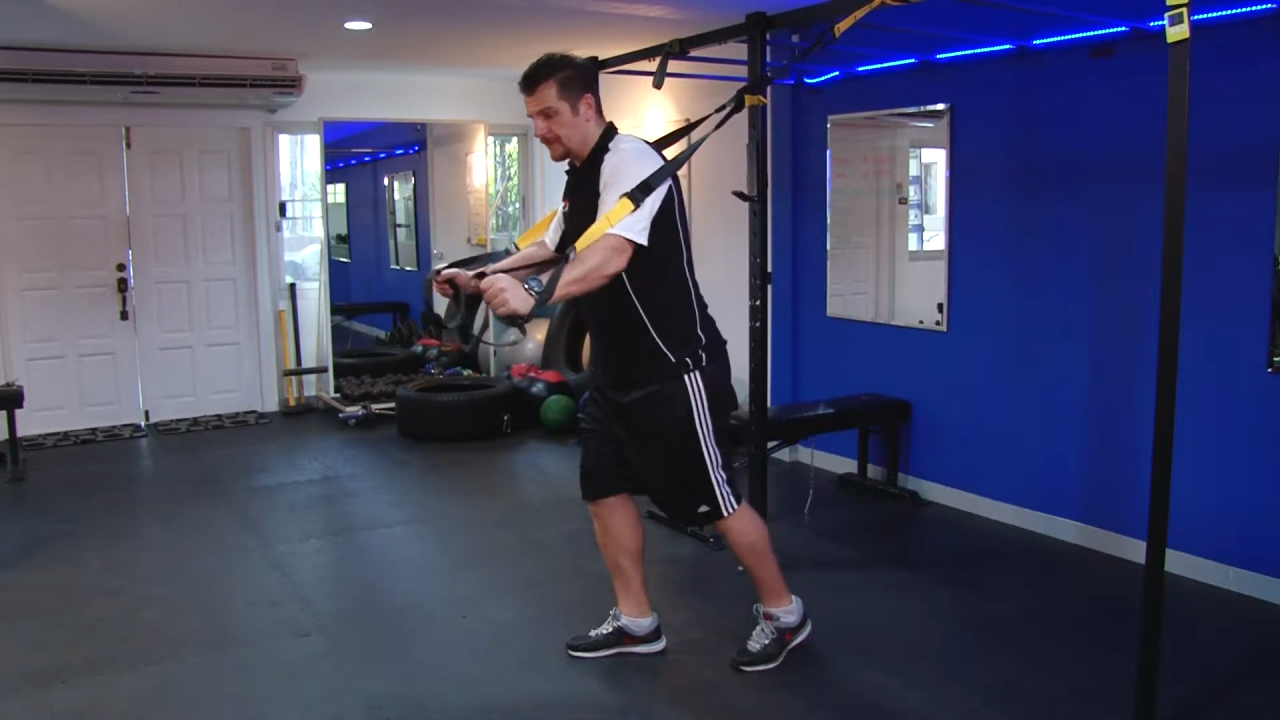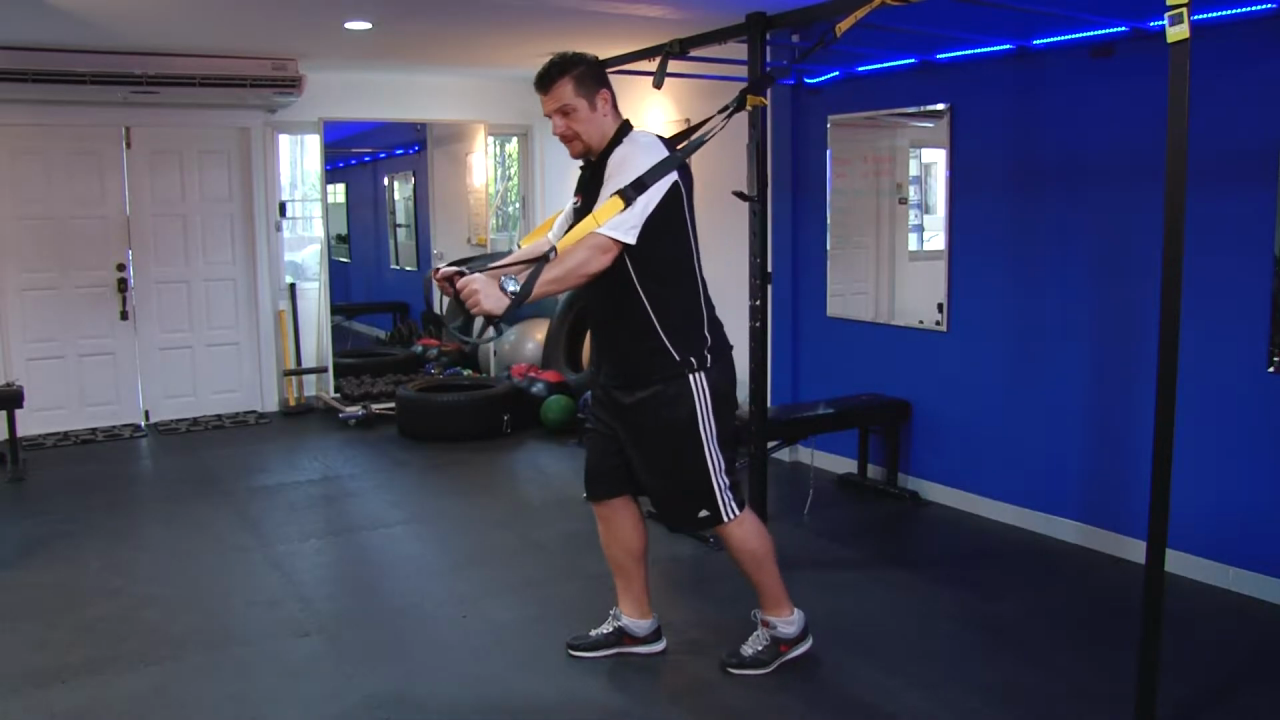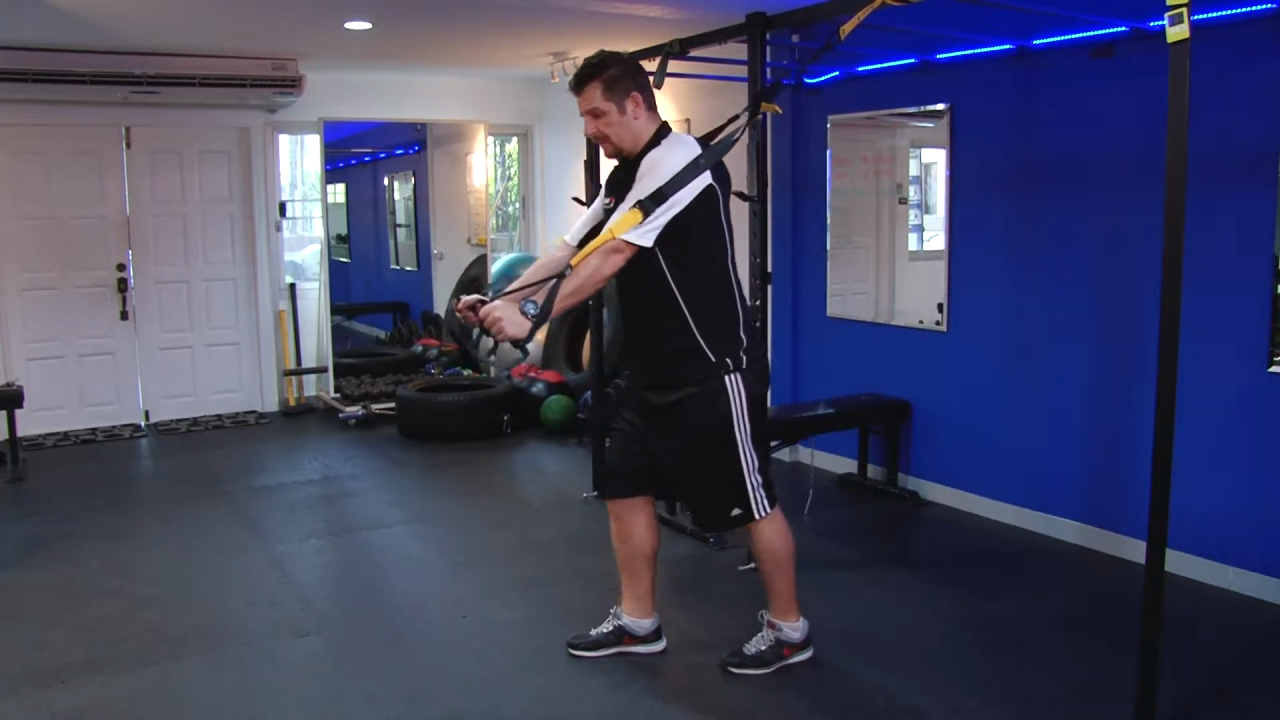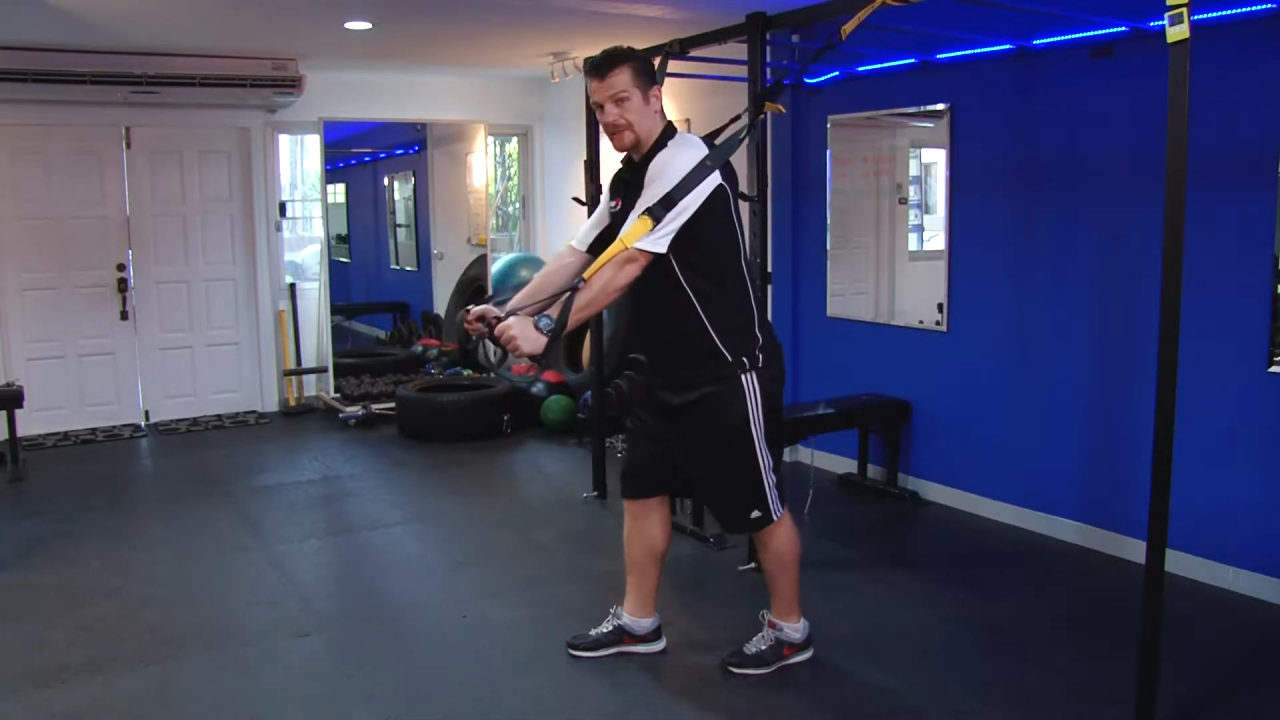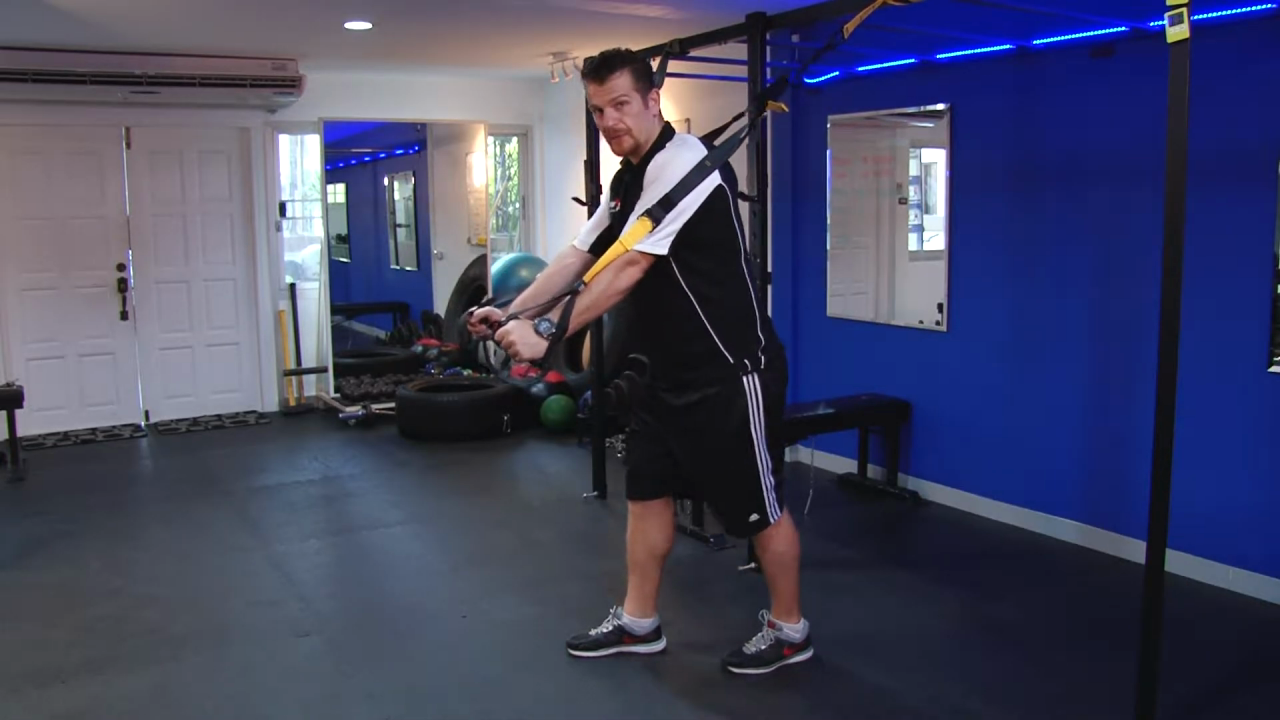
dt=0.3s
person 1, frame 1
left shoulder: (629, 161)
right shoulder: (581, 175)
left elbow: (612, 254)
right elbow: (548, 248)
left wrist: (533, 294)
right wrist: (478, 278)
left hip: (674, 366)
right hip: (618, 368)
left knee: (713, 500)
right knee: (604, 490)
left ankle: (783, 612)
right ankle: (636, 621)
person 1, frame 2
left shoulder: (640, 158)
right shoulder: (594, 173)
left elbow: (596, 253)
right elbow: (552, 245)
left wrist: (509, 292)
right wrist: (481, 276)
left hip: (680, 370)
right hip: (622, 369)
left knee: (715, 503)
right knee: (608, 491)
left ankle: (784, 623)
right ankle: (636, 622)
person 1, frame 3
left shoulder: (676, 160)
right shoulder: (626, 175)
left elbow: (611, 256)
right elbow: (569, 250)
left wrist: (531, 314)
right wrist: (499, 300)
left hip: (712, 370)
right hip: (652, 370)
left knee: (746, 502)
right knee: (625, 490)
left ankle: (789, 628)
right ankle: (637, 621)
person 1, frame 4
left shoulder: (683, 161)
right shoulder: (628, 179)
left elbow: (626, 265)
right elbow: (576, 255)
left wrist: (545, 327)
right wrist: (508, 311)
left hip: (728, 370)
right hip: (668, 370)
left knee: (758, 504)
right knee: (642, 490)
left ankle: (789, 629)
right ankle: (639, 622)
person 1, frame 5
left shoulder: (681, 162)
right shoulder: (627, 180)
left elbow: (628, 268)
right elbow: (577, 257)
left wrist: (547, 330)
right wrist: (511, 314)
left hip: (730, 370)
right hip: (671, 371)
left knee: (757, 504)
right knee: (646, 493)
left ankle: (788, 628)
right ankle: (638, 621)
